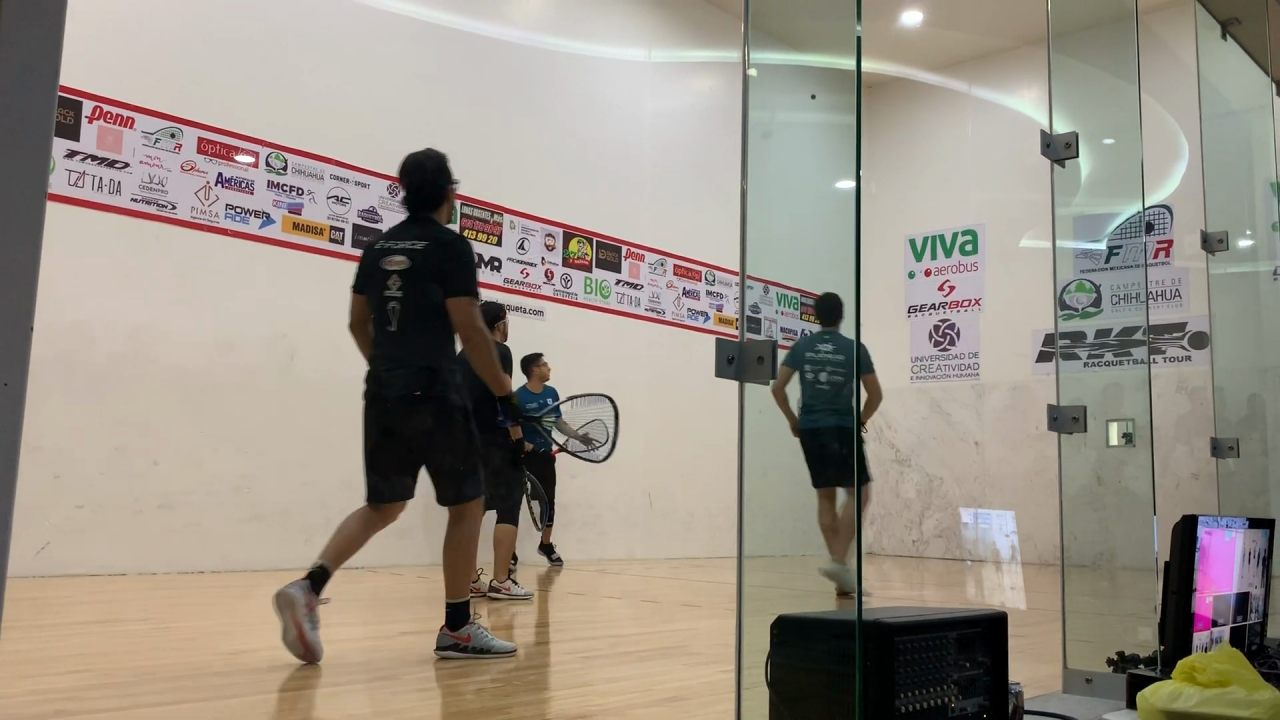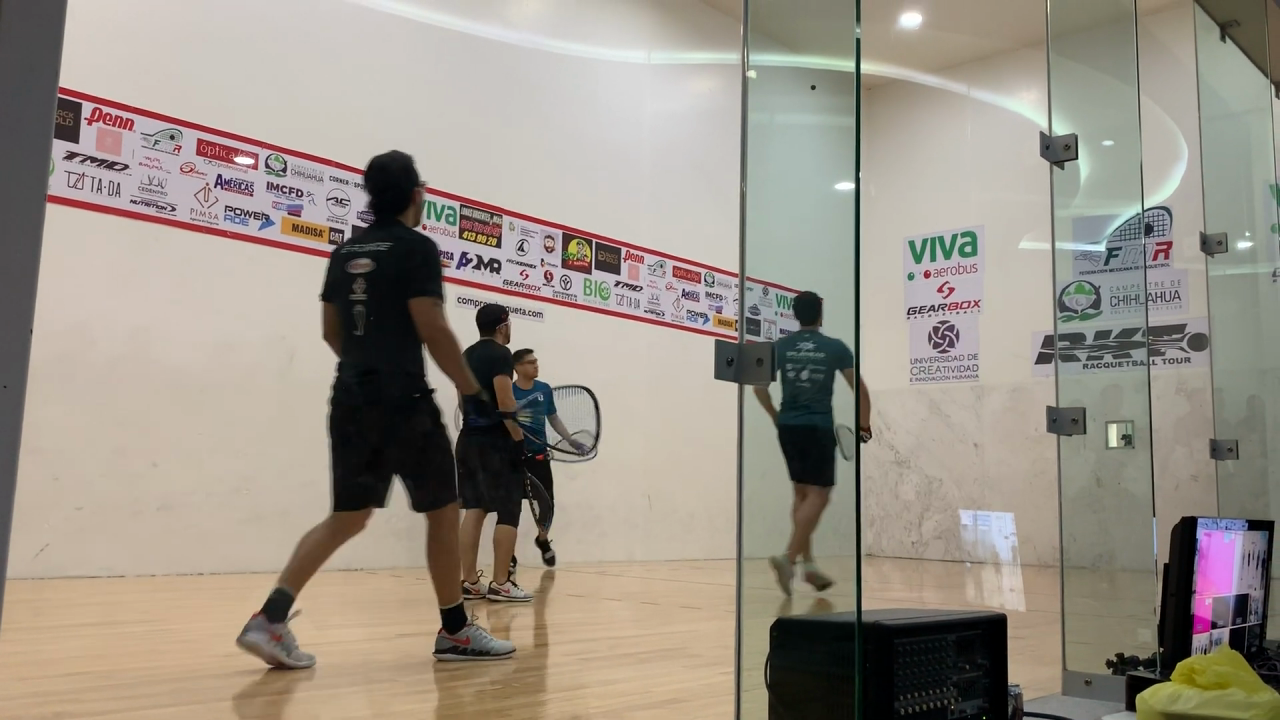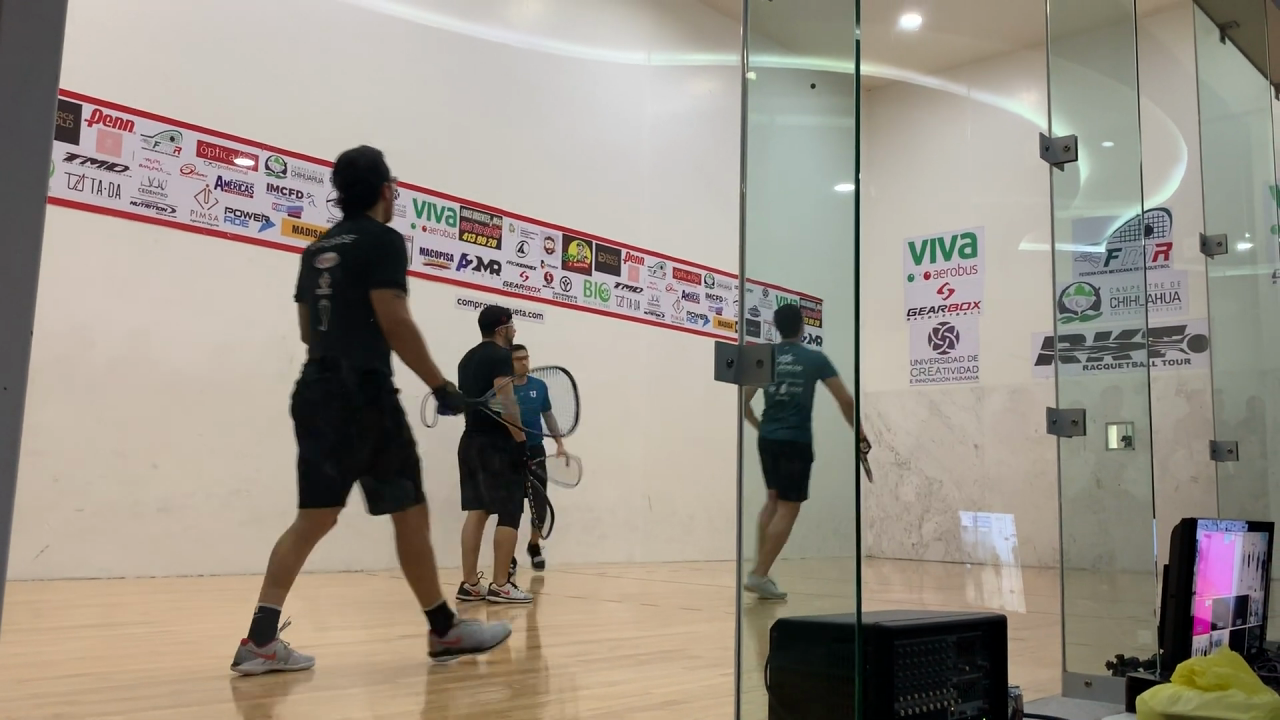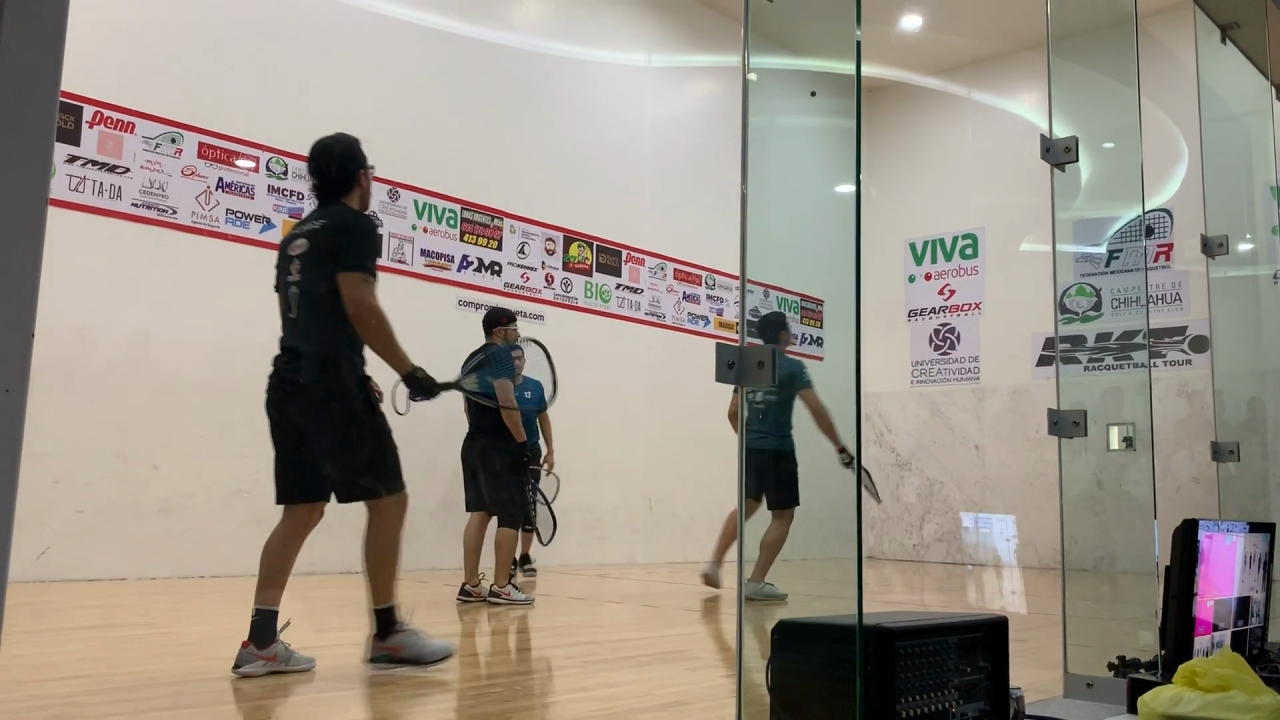
dt=0.1s
person 1, frame 1
left shoulder: (377, 248)
right shoulder: (451, 247)
left elbow: (358, 325)
right elbow: (469, 330)
right wrist: (505, 393)
left hip: (384, 394)
right hip: (436, 394)
left knee: (383, 506)
right knee: (466, 504)
left ankle: (307, 587)
right ankle: (458, 626)
person 1, frame 2
left shoulder: (346, 254)
right shoulder: (417, 248)
left elbow: (331, 332)
right elbow: (433, 330)
right wrist: (474, 391)
left hip: (349, 399)
right hip: (401, 401)
left knee: (349, 516)
right knee: (442, 511)
left ankle: (268, 620)
right ankle: (455, 630)
person 1, frame 3
left shoulder: (317, 248)
right shoulder: (384, 242)
right elbow: (393, 321)
right wrist: (443, 385)
left hip: (314, 396)
right hip: (365, 397)
left knee: (315, 516)
right knee: (409, 513)
left ankle: (260, 638)
right ankle: (445, 628)
person 1, frame 4
left shoulder: (298, 233)
right shoulder: (354, 226)
right elbow: (360, 306)
right wrist: (409, 370)
left hip: (290, 383)
right hip: (330, 383)
left knee: (302, 511)
right knee: (388, 501)
left ankle: (261, 640)
right ankle: (387, 631)
person 2, frame 1
left shoulder: (800, 346)
right shoulder: (855, 349)
left elbow: (777, 387)
right elbow: (875, 394)
left wrist: (792, 418)
right wrist: (861, 421)
left hip: (809, 430)
right hip: (842, 429)
left knee: (826, 498)
right knee: (858, 493)
left ankle: (838, 562)
right ankle: (839, 562)
person 2, frame 2
left shoulder: (782, 345)
right shoulder: (835, 347)
left elbow: (759, 387)
right elbow: (860, 388)
left wrist: (774, 414)
right wrist: (864, 425)
left hip: (787, 427)
right hip: (818, 429)
left knee: (803, 493)
right knee: (817, 494)
left ankle: (807, 562)
right ankle: (789, 557)
person 2, frame 3
right shoulder: (815, 358)
left elbow: (744, 401)
right elbow: (844, 398)
right wrist: (860, 435)
left hip: (768, 440)
right hip: (796, 441)
left knee: (774, 501)
right knee: (788, 509)
left ankle: (760, 569)
right ankle: (759, 575)
person 2, frame 4
right shoulder: (792, 367)
left elbow: (733, 413)
right elbow: (817, 409)
right wrist: (840, 448)
left hip: (752, 449)
right hip: (778, 451)
left knee: (747, 507)
right knee: (783, 517)
left ankle: (714, 564)
right ankle: (756, 582)
person 3, frame 1
left shoulder: (463, 355)
right shoulder: (498, 351)
right wrist: (518, 438)
right hip: (493, 441)
right knee: (509, 510)
left ankle: (470, 579)
right ankle: (500, 581)
person 3, frame 2
left shoulder: (466, 355)
right shoulder: (499, 354)
right elbow: (505, 400)
right wrist: (519, 440)
left hip: (468, 440)
right hip: (494, 444)
left knee: (474, 510)
right knee: (508, 512)
left ankle: (469, 581)
right ankle: (501, 584)
person 3, frame 3
left shoulder: (468, 358)
right shoulder: (500, 355)
right elbow: (506, 402)
right wrist: (522, 441)
left hip: (470, 442)
right hip: (496, 445)
left knee: (476, 511)
right knee: (509, 513)
left ankle: (469, 583)
right ankle: (501, 585)
person 3, frame 4
left shoulder: (472, 359)
right shoulder: (500, 357)
right elbow: (507, 403)
right wrist: (523, 443)
left hip: (473, 444)
right hip: (498, 447)
left knee: (478, 514)
right knee: (511, 516)
left ankle: (471, 585)
right ankle: (501, 587)
person 4, frame 1
left shoulder: (552, 393)
right shoulder: (519, 397)
left elbow: (559, 423)
left wrist: (579, 436)
right wrist: (531, 448)
left hip: (545, 457)
right hip: (522, 457)
left knee: (548, 502)
left ankle: (546, 545)
person 4, frame 2
left shoulder: (544, 390)
left elbow: (553, 419)
left wrist: (570, 439)
left hip: (540, 454)
left knee: (547, 501)
left ankle: (543, 540)
person 4, frame 3
left shoulder: (539, 386)
left elbow: (548, 416)
left wrist: (559, 442)
left hip: (535, 452)
left knee: (539, 501)
left ankle: (534, 546)
person 4, frame 4
left shoulder: (535, 386)
left elbow: (543, 419)
left wrist: (550, 451)
left hip: (530, 453)
left ankle: (525, 557)
right ankle: (510, 558)
